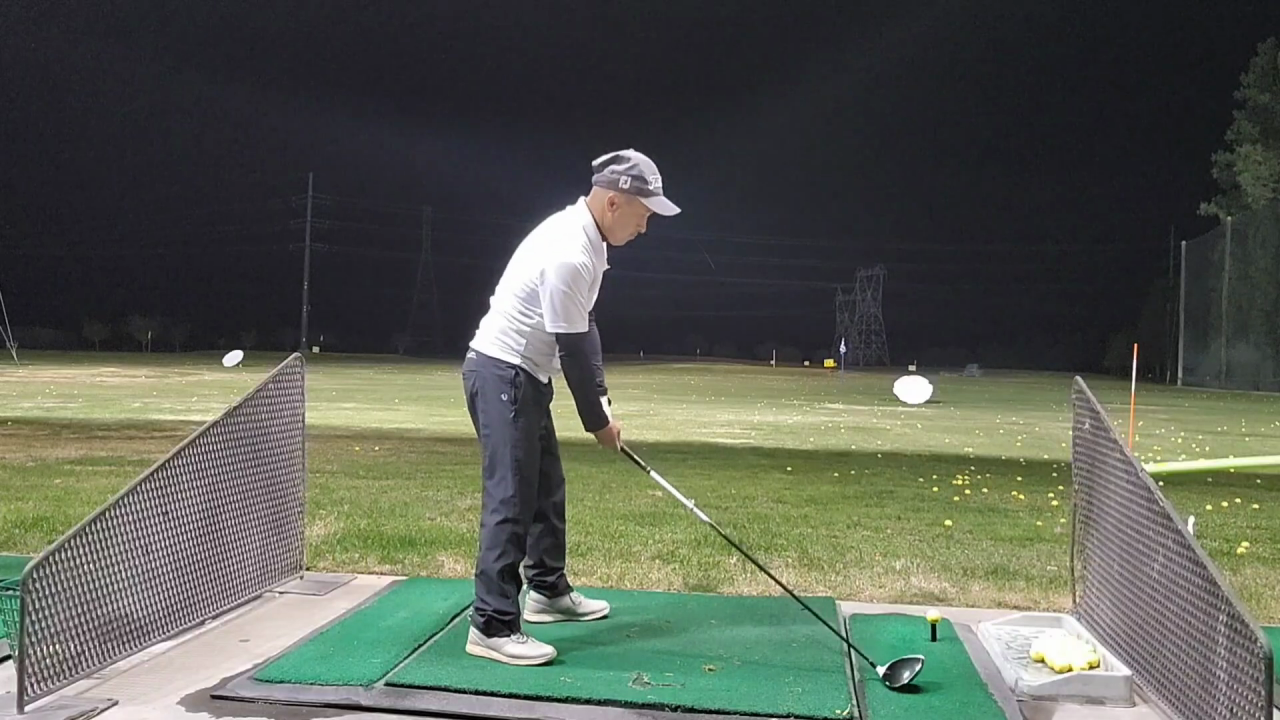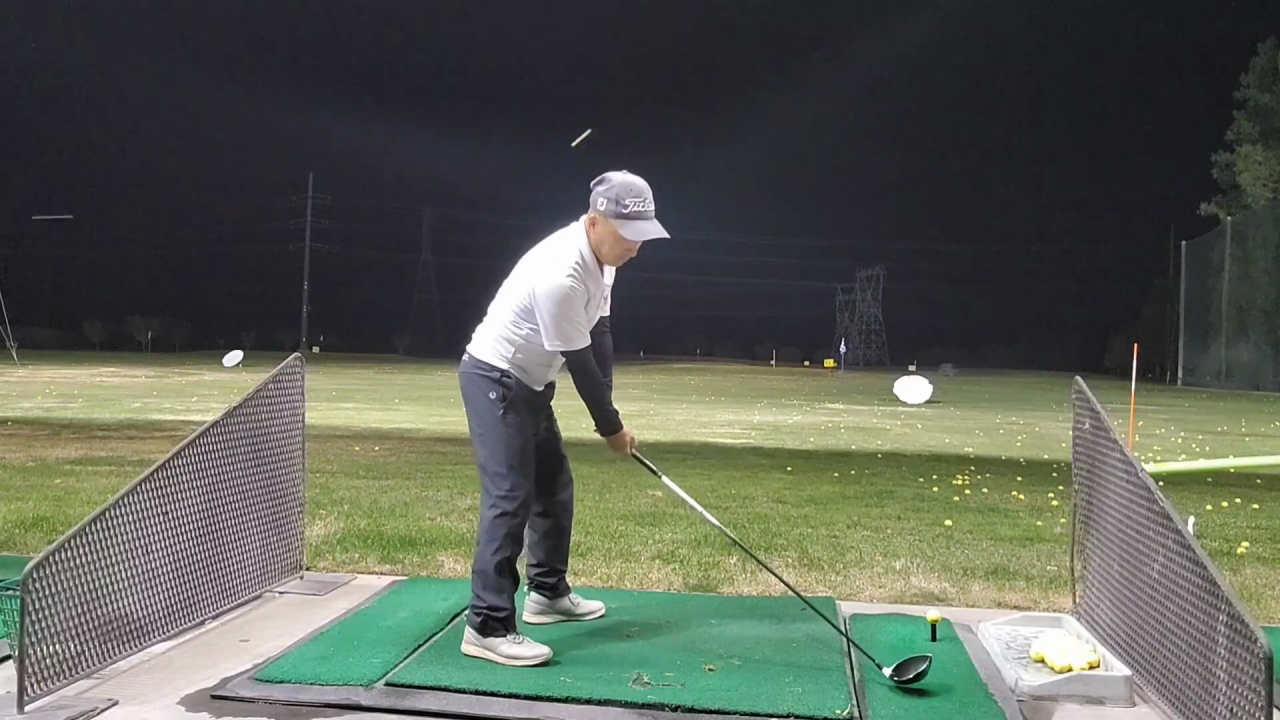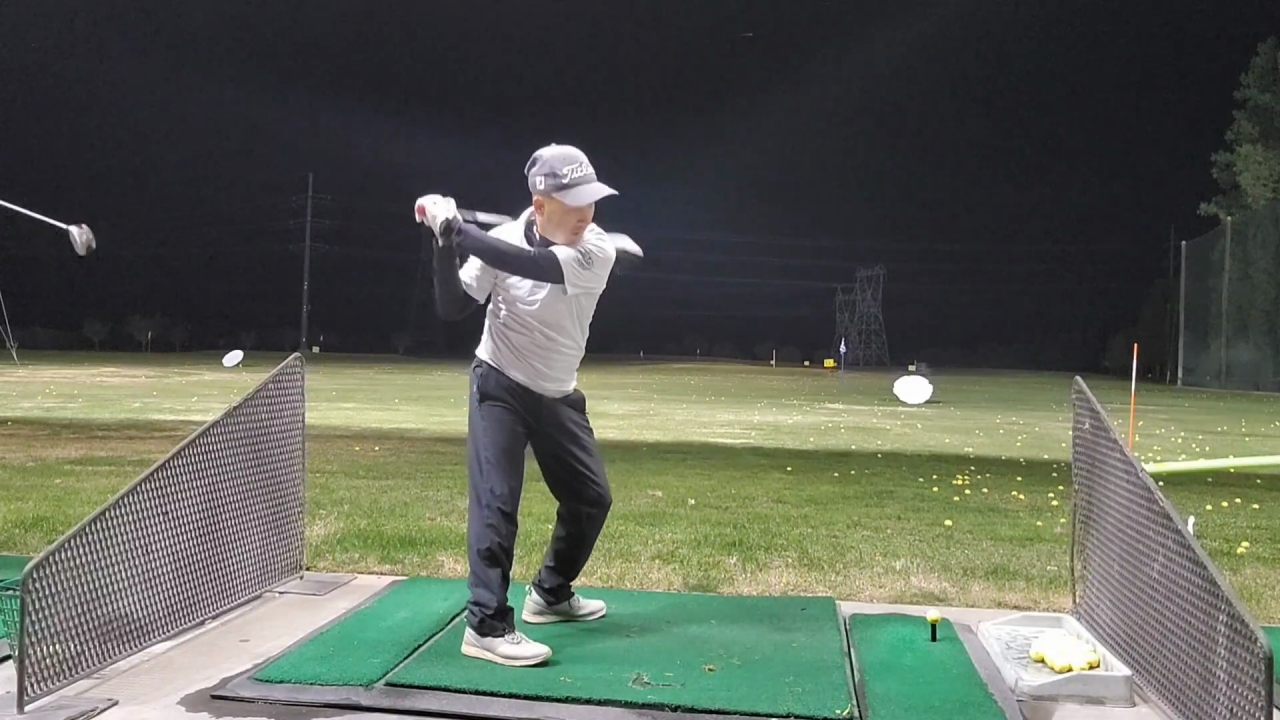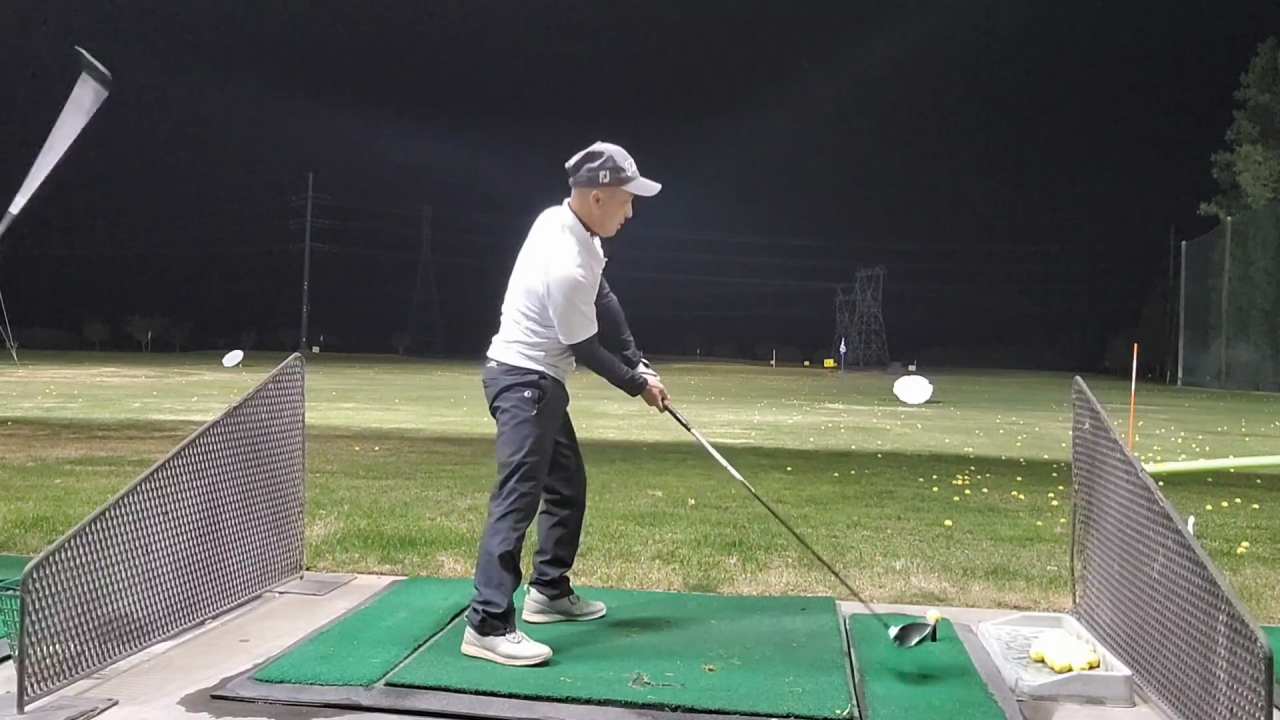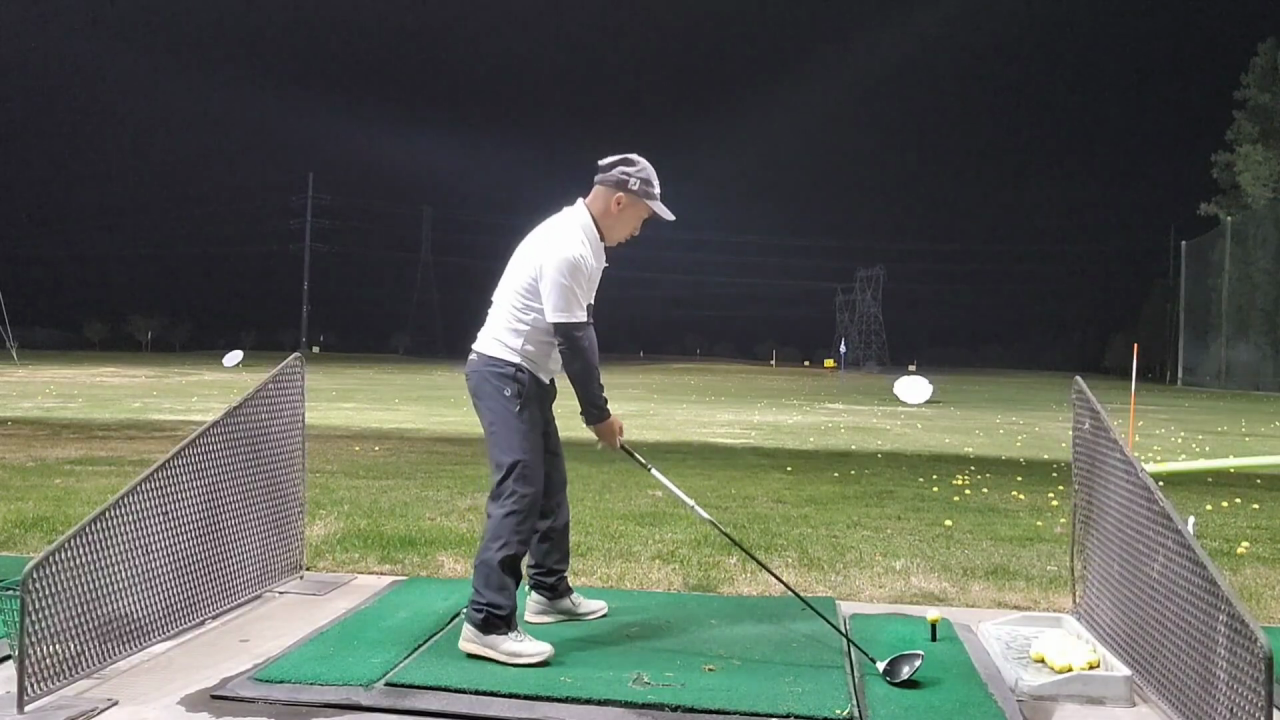
dt=1s
person 1, frame 1
left shoulder: (586, 239)
right shoulder: (569, 254)
left elbow: (584, 331)
right elbow: (572, 349)
left wrist: (602, 398)
right wrist: (596, 422)
left hip: (522, 375)
right hip: (501, 373)
left knee: (546, 486)
right knee: (511, 497)
left ankle: (548, 591)
right ankle: (492, 626)
person 1, frame 2
left shoulder: (599, 256)
right shoulder: (560, 275)
left elbow: (597, 337)
right elbow: (578, 362)
left wrist: (610, 411)
right wrist: (610, 426)
left hip: (528, 382)
right hip: (495, 378)
left knee: (554, 484)
right knee: (509, 495)
left ankle: (548, 591)
right ankle: (488, 625)
person 1, frame 3
left shoulder: (598, 251)
right shoulder: (501, 238)
left elbow: (526, 263)
right elbow: (453, 308)
left wrist: (453, 225)
right wrist: (444, 243)
left hip: (558, 395)
right hip: (499, 385)
left knee: (591, 498)
right knee: (496, 499)
left ankle: (550, 593)
right ankle: (486, 625)
person 1, frame 4
left shoulder: (563, 223)
right shoulder: (565, 267)
left elbow: (603, 298)
right elbow: (585, 350)
left wrist: (638, 362)
right wrist: (637, 385)
left hip: (538, 379)
right hip: (524, 380)
left knee: (568, 486)
right knee: (518, 496)
left ankle: (549, 591)
right ankle: (487, 624)
person 1, frame 5
left shoulder: (581, 238)
right shoulder: (567, 248)
left elbow: (580, 330)
right elbow: (571, 340)
left wrist: (597, 402)
right wrist: (597, 412)
left hip: (527, 376)
right hip: (505, 373)
left knee: (549, 485)
right knee: (518, 490)
left ankle: (549, 591)
right ankle: (488, 622)
